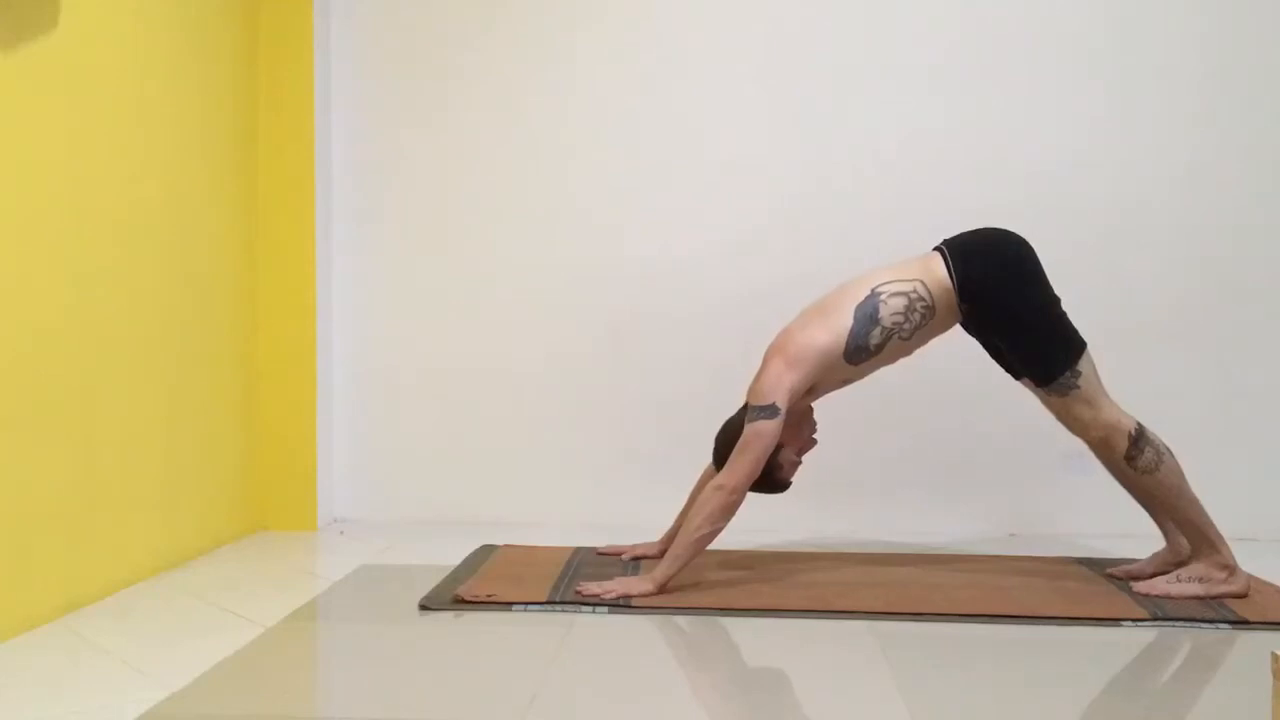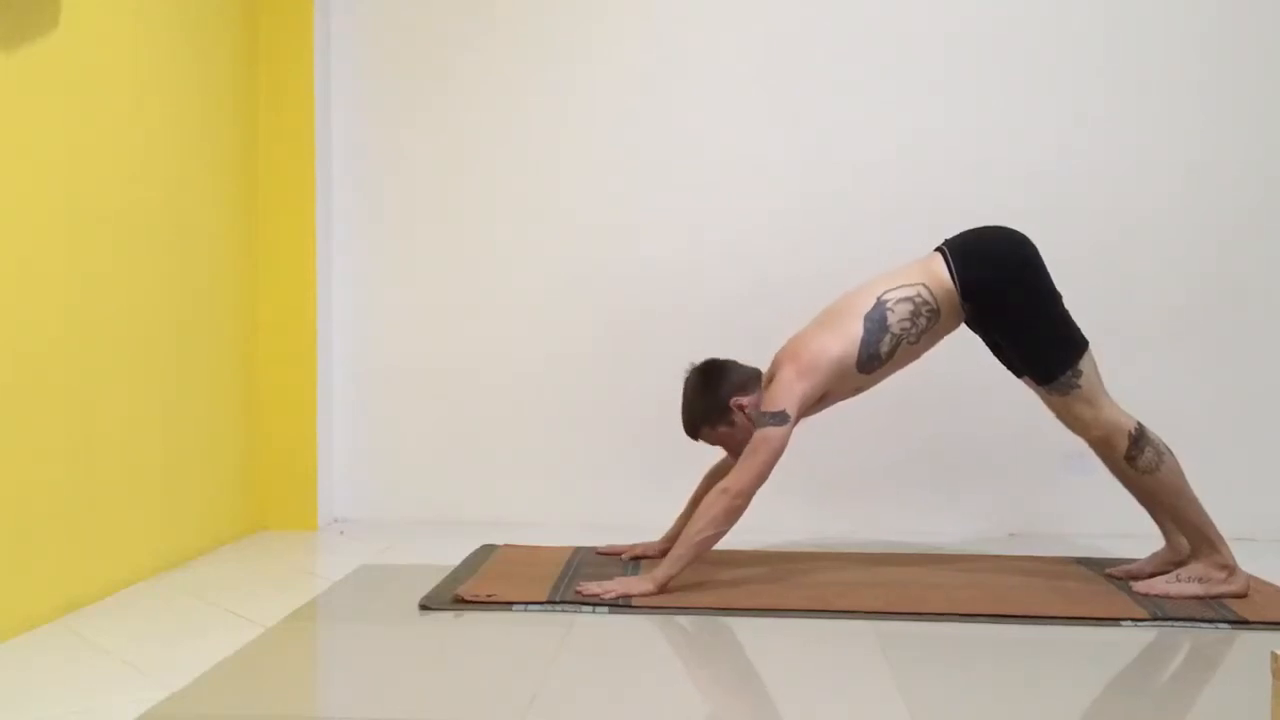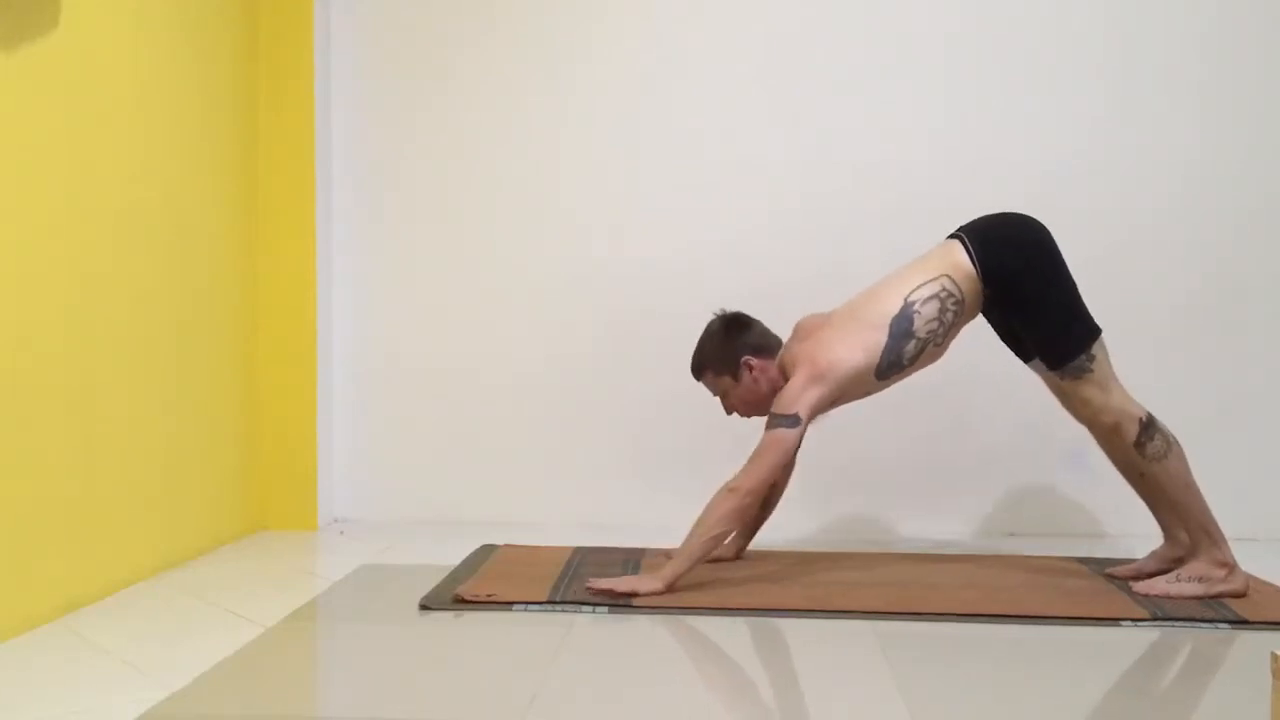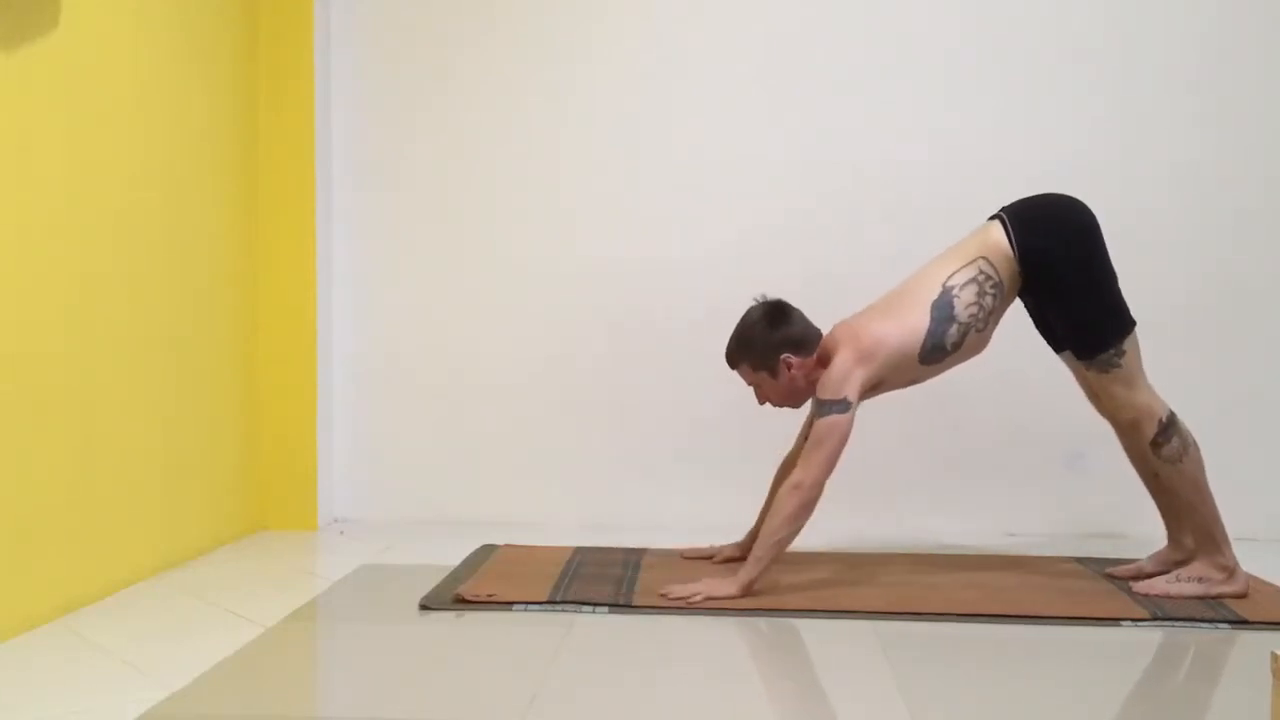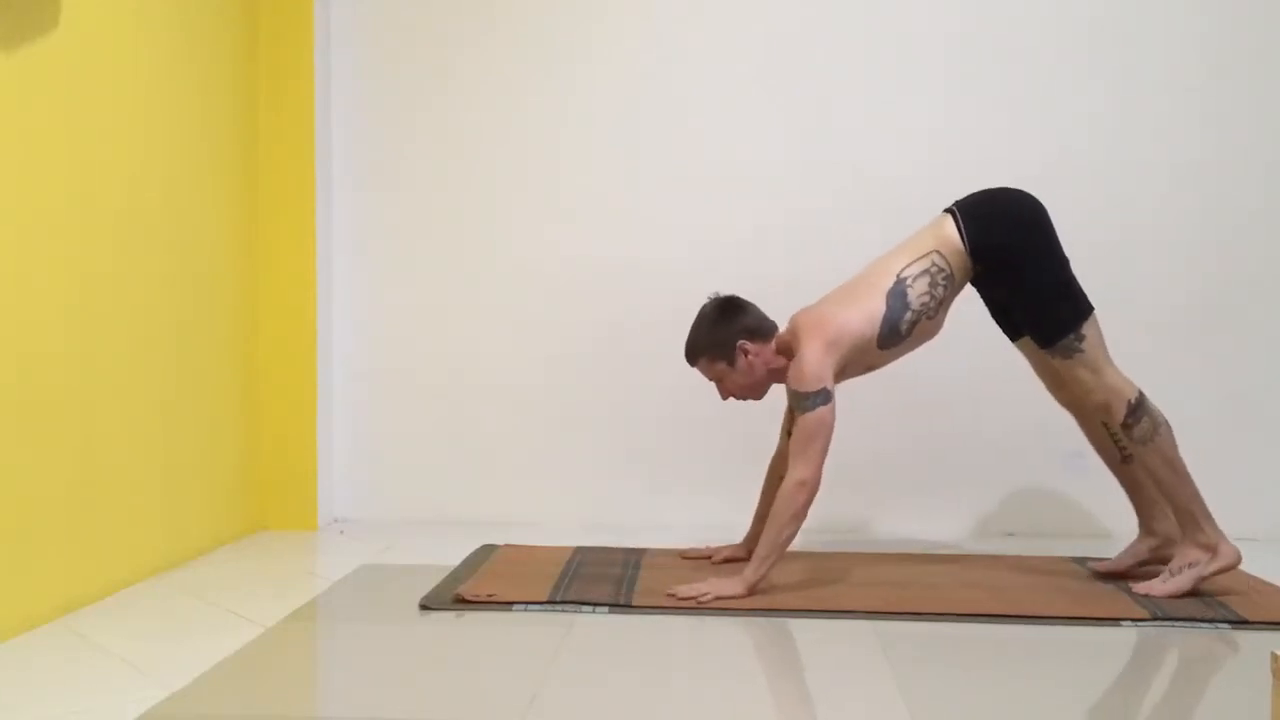
dt=1s
person 1, frame 1
left shoulder: (779, 382)
right shoulder: (782, 380)
left elbow: (726, 488)
right elbow: (720, 470)
left wrist: (654, 579)
right wrist: (664, 542)
left hip: (987, 270)
right hip: (974, 275)
left knee: (1096, 419)
right knee: (1091, 421)
left ankle: (1217, 561)
right ankle: (1179, 545)
person 1, frame 2
left shoulder: (788, 388)
right shoulder: (782, 377)
left elbow: (734, 494)
right elbow: (724, 475)
left wrist: (656, 578)
right wrist: (667, 541)
left hip: (990, 270)
right hip: (975, 276)
left knee: (1097, 419)
right knee: (1090, 420)
left ankle: (1217, 561)
right ankle: (1178, 545)
person 1, frame 3
left shoulder: (808, 378)
right shoulder: (801, 338)
left elbow: (743, 488)
right elbow: (776, 470)
left wrist: (664, 576)
right wrist: (737, 545)
left hip: (1005, 255)
right hip: (986, 261)
left knee: (1107, 408)
right knee: (1093, 411)
left ankle: (1216, 559)
right ankle: (1179, 544)
person 1, frame 4
left shoulder: (846, 366)
right shoulder: (833, 355)
left elbow: (806, 485)
right elbow: (797, 460)
left wrist: (741, 581)
right wrist: (749, 543)
left hip: (1048, 237)
right hip: (1026, 245)
left knee: (1130, 404)
right knee: (1118, 406)
left ankle: (1219, 562)
right ankle: (1184, 545)
person 1, frame 5
left shoulder: (810, 355)
right shoulder: (800, 343)
left elbow: (802, 480)
right elbow: (785, 457)
left wrist: (748, 579)
right wrist: (750, 544)
left hip: (997, 228)
right hip: (982, 237)
left knee: (1098, 388)
right knee: (1076, 393)
left ankle: (1205, 540)
right ankle: (1157, 530)
